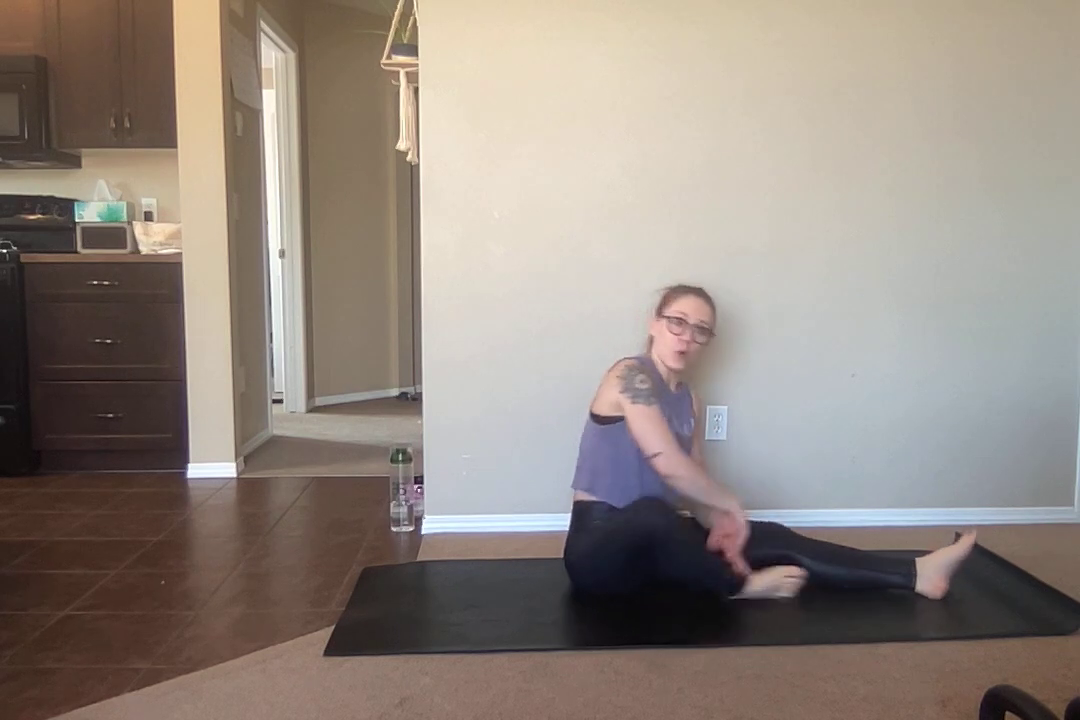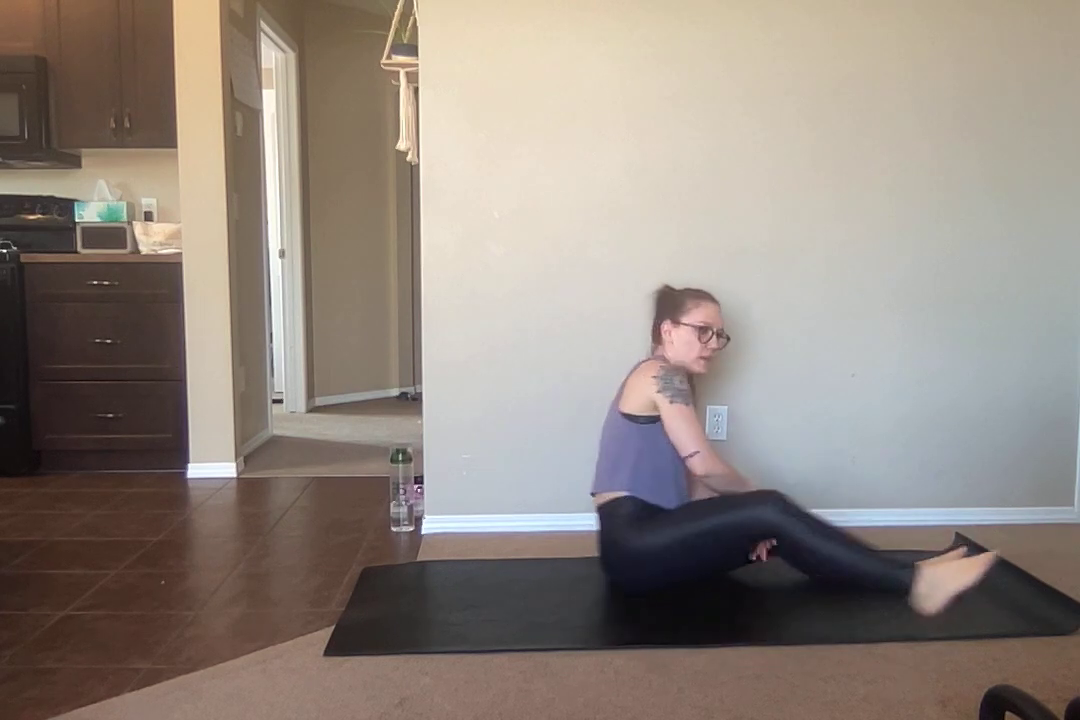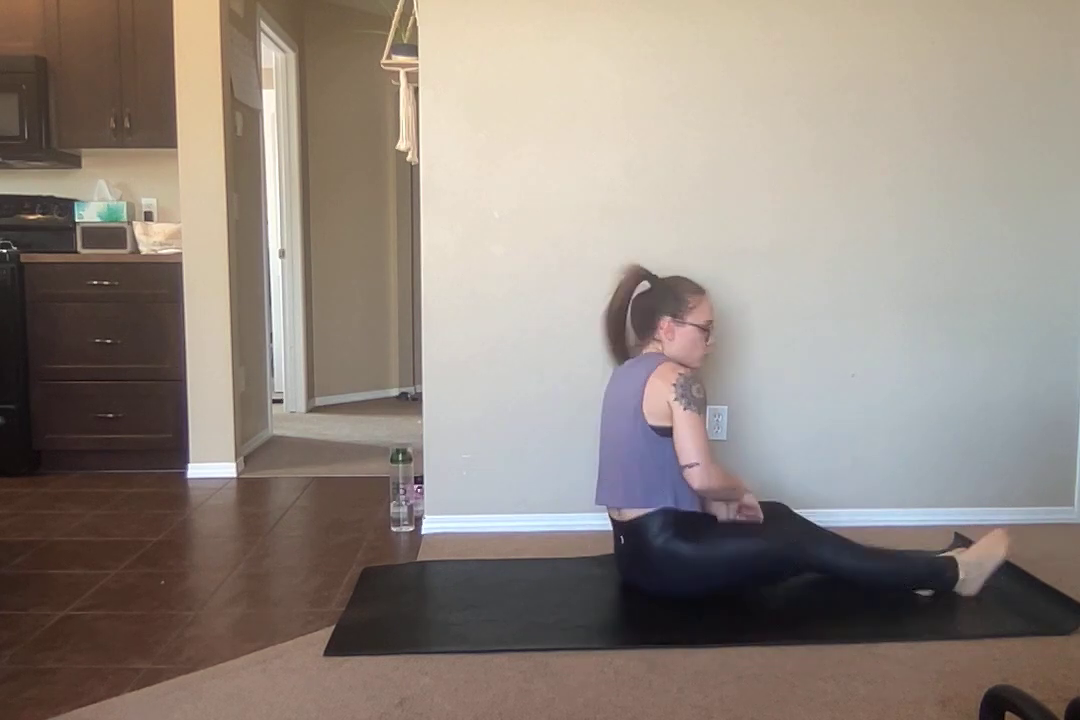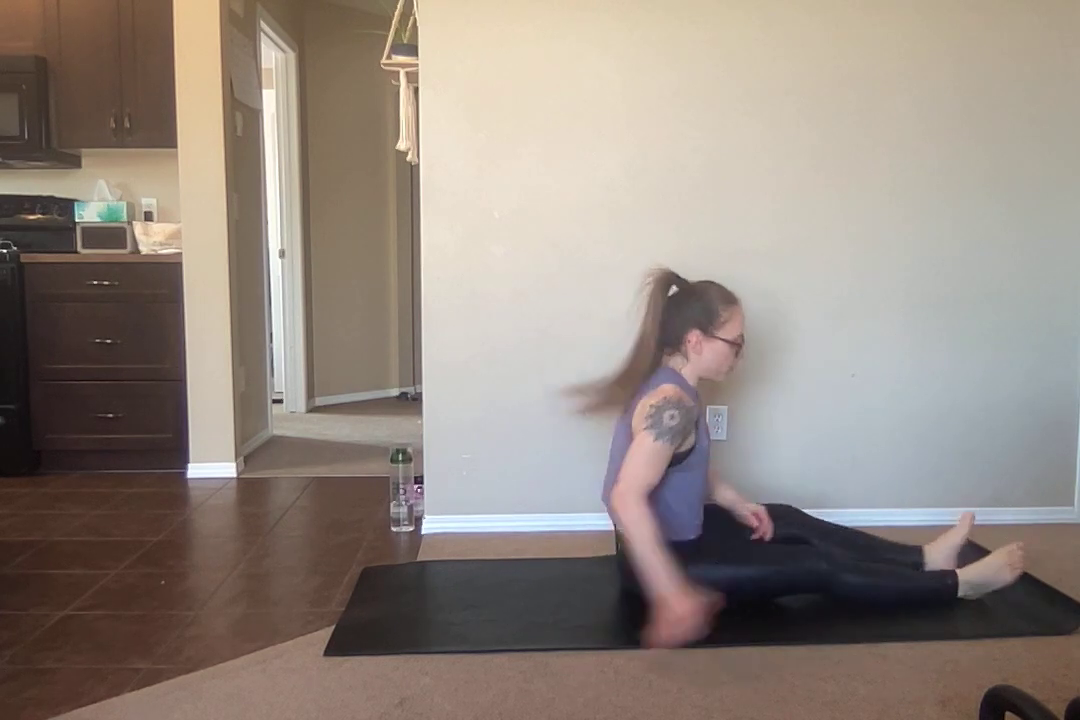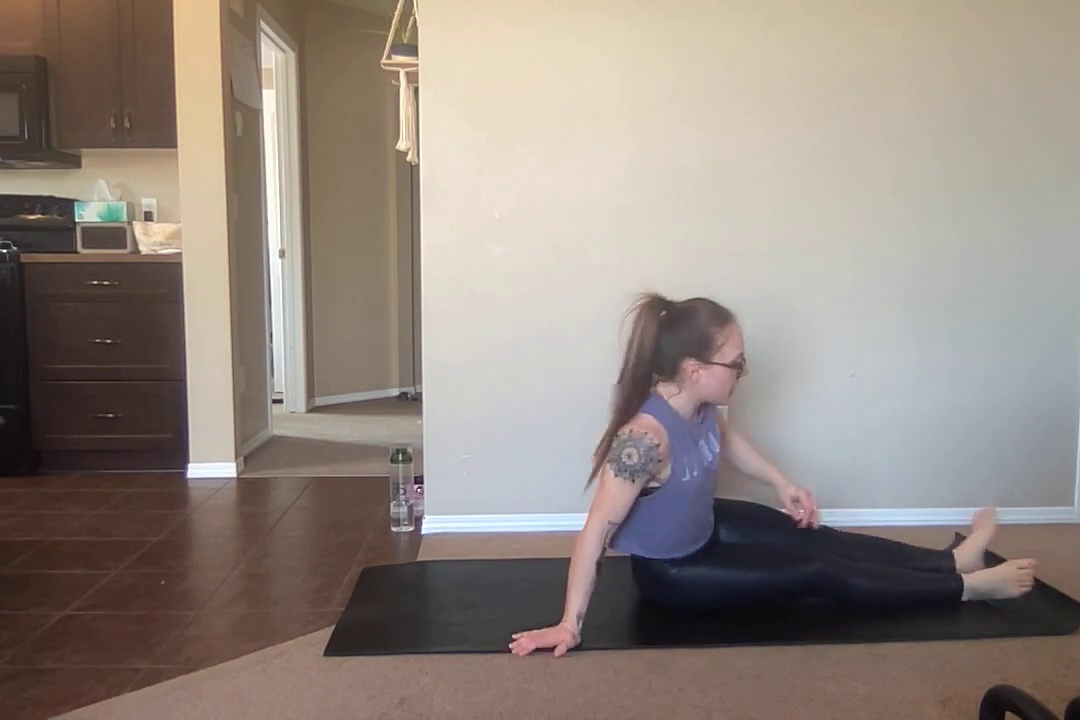
dt=0.3s
person 1, frame 1
left shoulder: (687, 398)
right shoulder: (631, 375)
left elbow: (692, 481)
right elbow: (669, 466)
left wrist: (720, 522)
right wrist: (729, 510)
left hip: (651, 541)
right hip: (598, 547)
left knee: (773, 540)
right knee: (652, 515)
left ankle: (916, 574)
right ankle: (738, 584)
person 1, frame 2
left shoulder: (669, 383)
right shoulder: (660, 375)
left elbow: (691, 481)
right elbow: (703, 465)
left wrist: (750, 527)
right wrist: (758, 498)
left hip: (653, 539)
right hip: (634, 547)
left knee: (773, 531)
right knee: (770, 510)
left ankle: (909, 576)
right ankle: (916, 582)
person 1, frame 3
left shoulder: (629, 376)
right shoulder: (677, 380)
right elbow: (701, 476)
left wrist: (725, 502)
right wrist: (740, 494)
left hip: (642, 544)
right hip: (666, 553)
left knee: (777, 522)
right knee: (811, 548)
left ankle: (916, 569)
right ankle: (957, 574)
person 1, frame 4
left shoulder: (667, 389)
right shoulder: (672, 404)
right elbow: (627, 499)
left wrist: (738, 504)
right wrist: (669, 592)
left hip: (678, 539)
right hip: (663, 567)
left knee: (788, 522)
right knee: (814, 568)
left ankle: (921, 559)
right ankle: (957, 585)
person 1, frame 5
left shoulder: (697, 403)
right shoulder: (646, 437)
left elbow: (726, 440)
right elbow: (596, 533)
left wrist: (783, 482)
right wrist: (569, 624)
left hip: (707, 527)
right hip: (672, 574)
left knee: (819, 537)
right knee: (821, 573)
left ankle: (951, 561)
right ankle: (963, 589)
